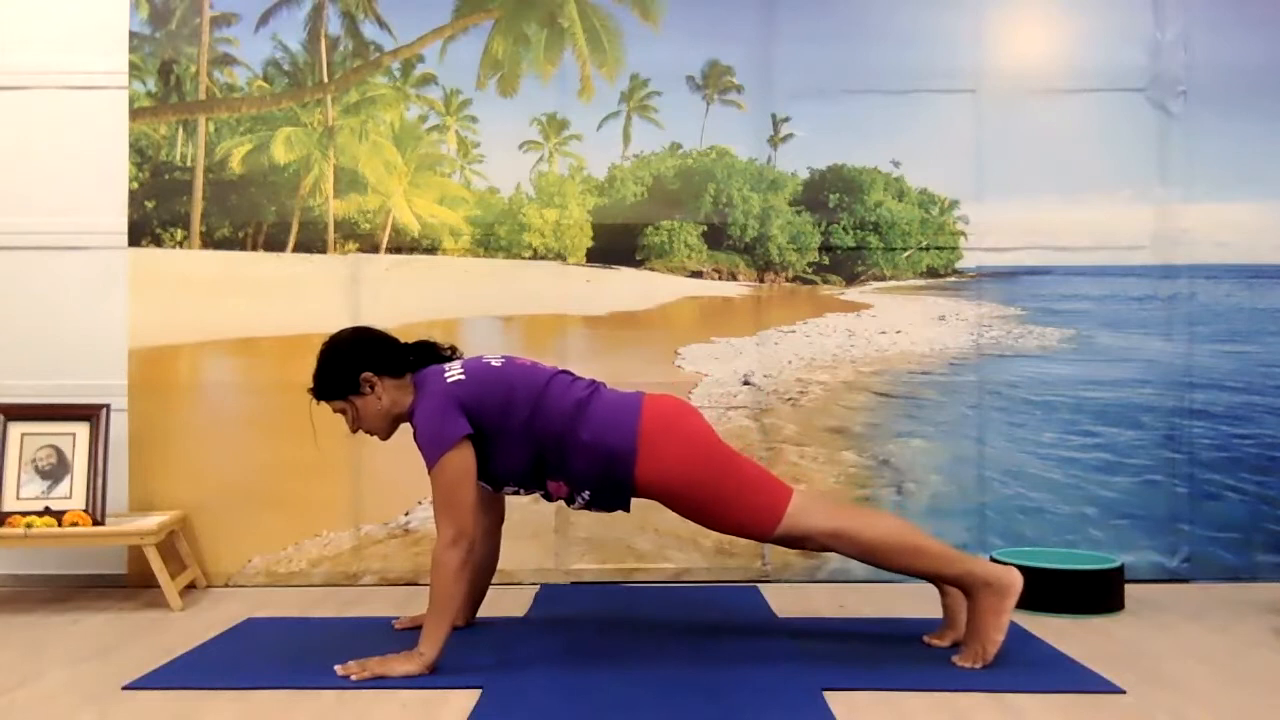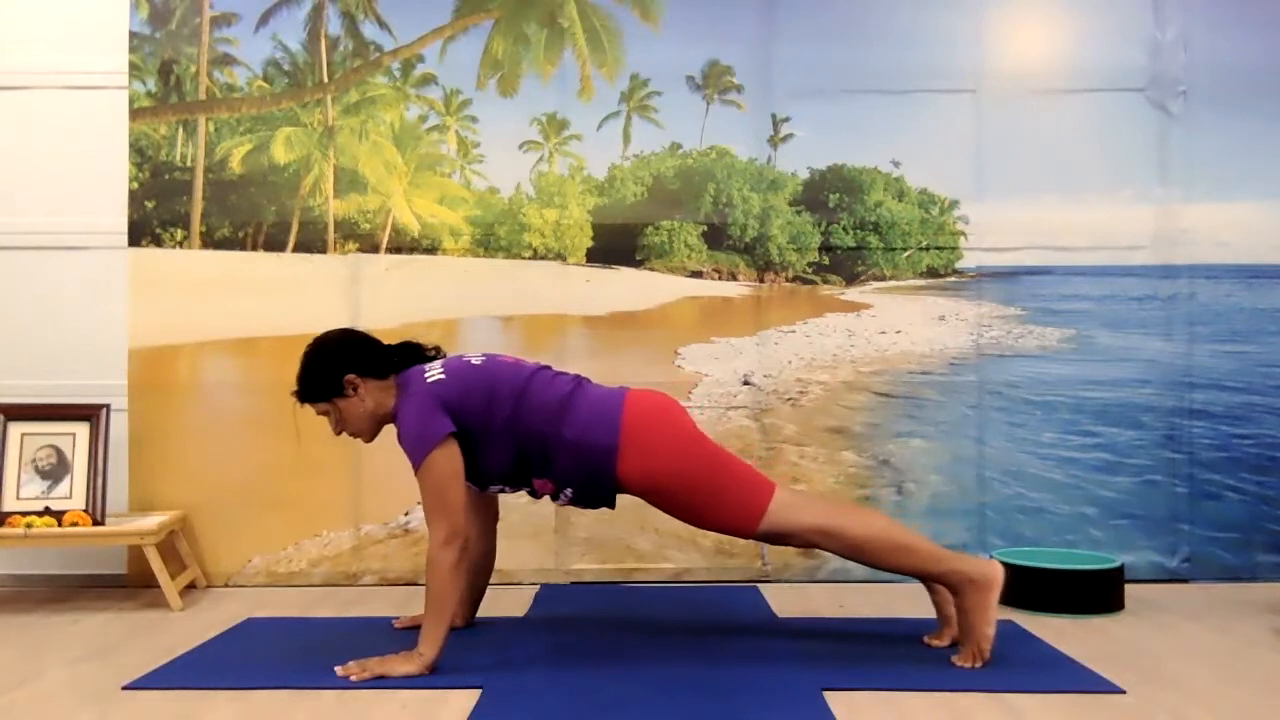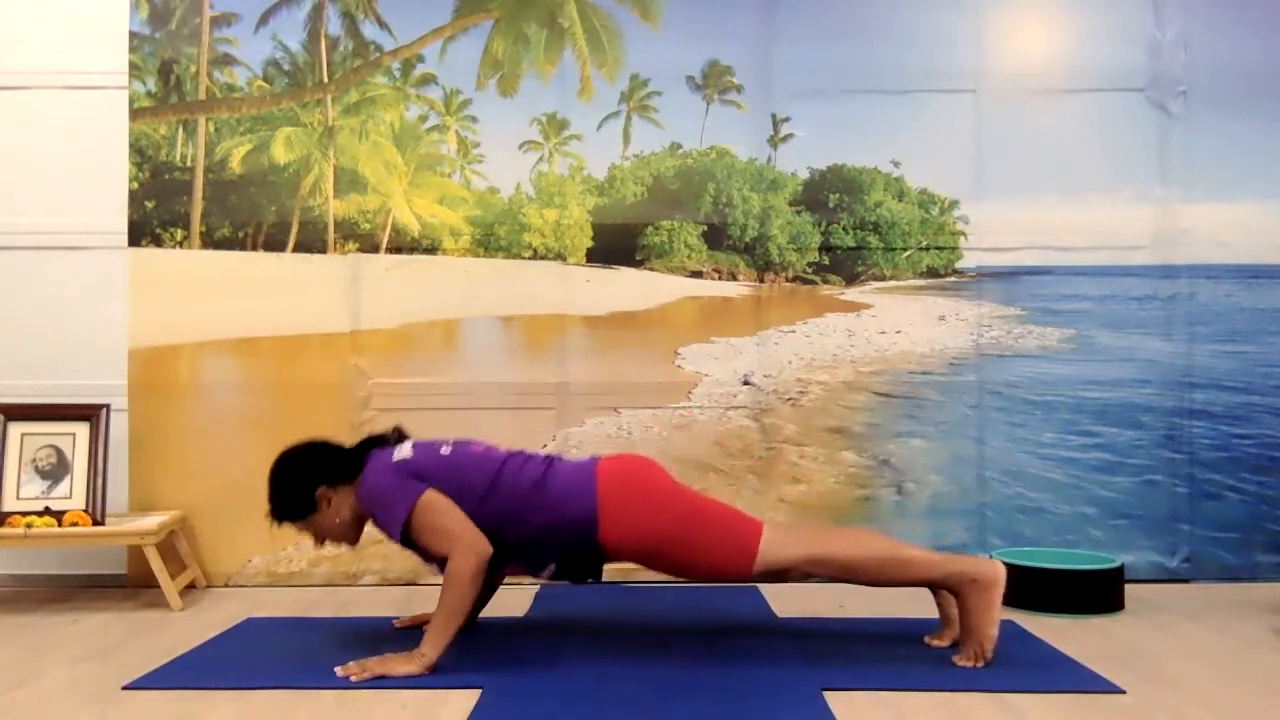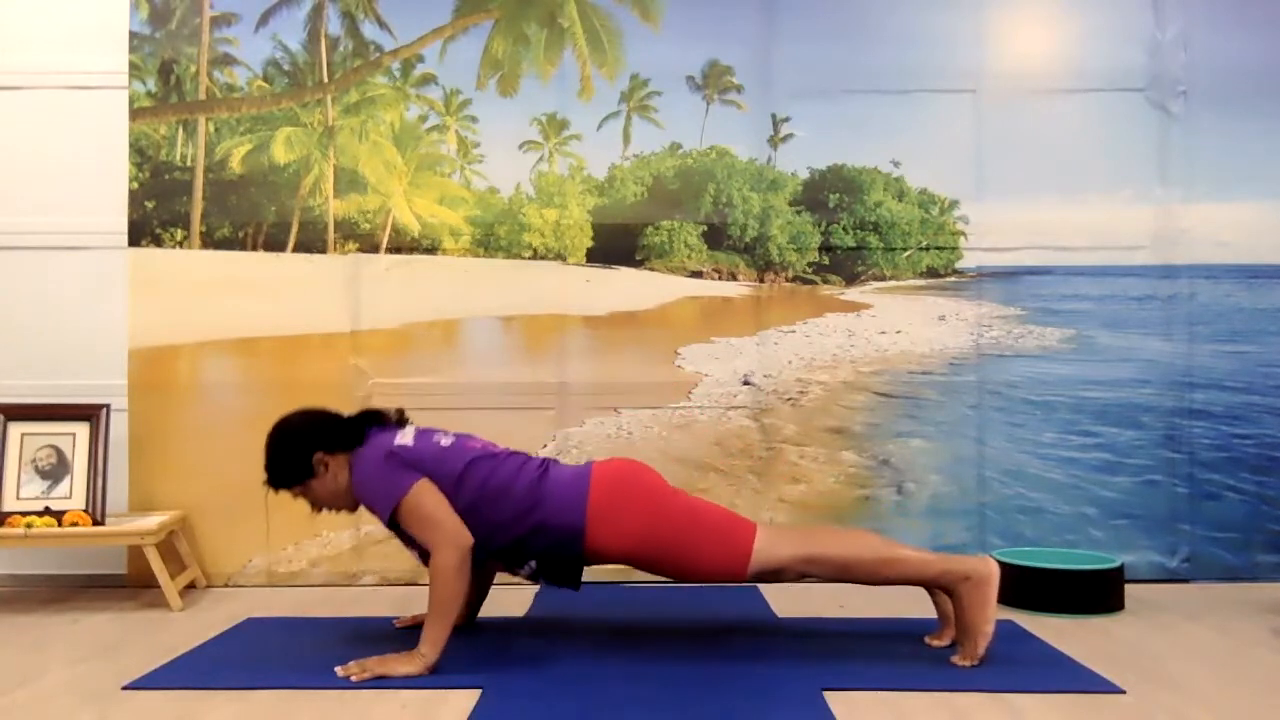
dt=0.7s
person 1, frame 1
left shoulder: (433, 403)
right shoulder: (455, 388)
left elbow: (456, 538)
right elbow: (487, 520)
left wrist: (423, 653)
right wrist: (460, 613)
left hip: (656, 449)
right hip: (652, 433)
left knee: (810, 522)
right knee: (803, 523)
left ankle: (983, 578)
right ankle: (949, 574)
person 1, frame 2
left shoulder: (416, 404)
right shoulder: (440, 389)
left elbow: (450, 536)
right elbow: (482, 519)
left wrist: (424, 653)
right wrist: (460, 613)
left hip: (639, 441)
right hip: (635, 430)
left knee: (796, 521)
right knee: (787, 520)
left ankle: (967, 575)
right ankle: (940, 576)
person 1, frame 3
left shoulder: (381, 485)
right shoulder: (407, 465)
left elbow: (473, 553)
right elbow: (491, 537)
left wrist: (425, 653)
right wrist: (450, 618)
left hip: (620, 510)
right hip: (615, 490)
left knee: (789, 553)
right knee: (785, 550)
left ankle: (966, 575)
right ankle: (943, 573)
person 1, frame 4
left shoulder: (374, 466)
right shoulder: (404, 445)
left elbow: (455, 547)
right elbow: (482, 528)
left wrist: (425, 653)
right wrist: (459, 614)
left hip: (612, 514)
right hip: (607, 496)
left knee: (785, 553)
right knee: (776, 554)
left ankle: (961, 572)
right ankle: (942, 574)
